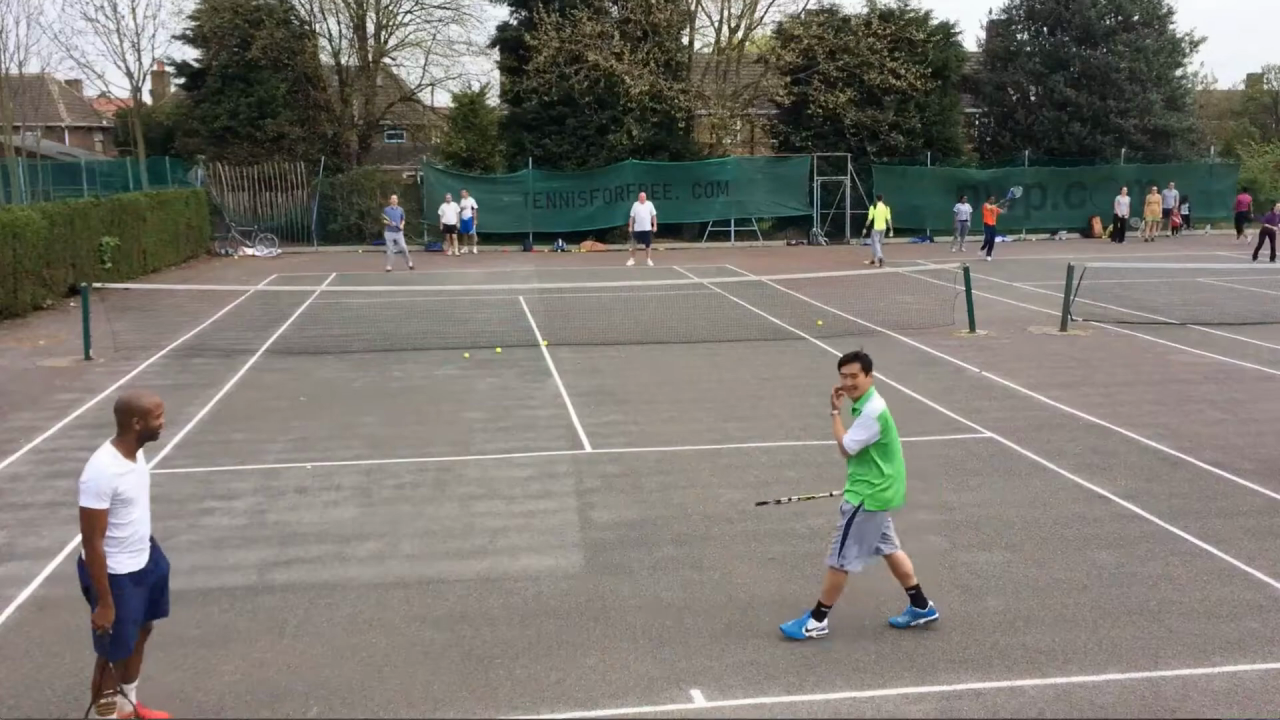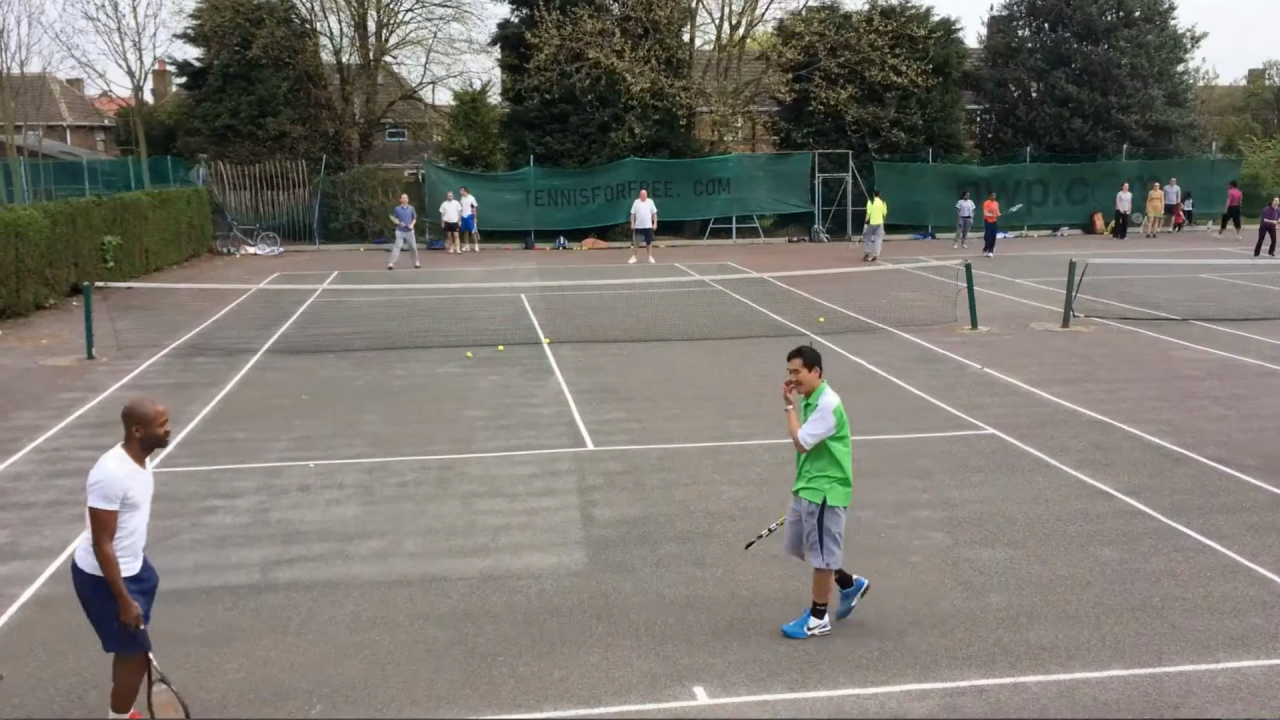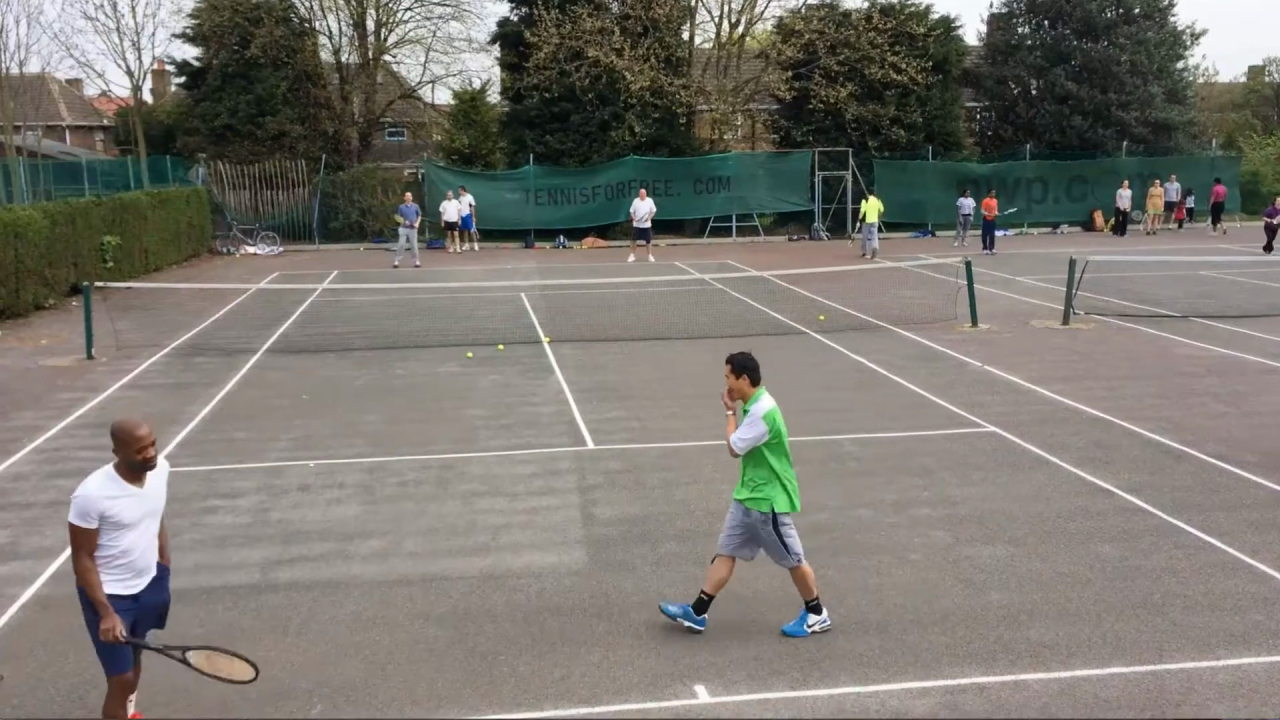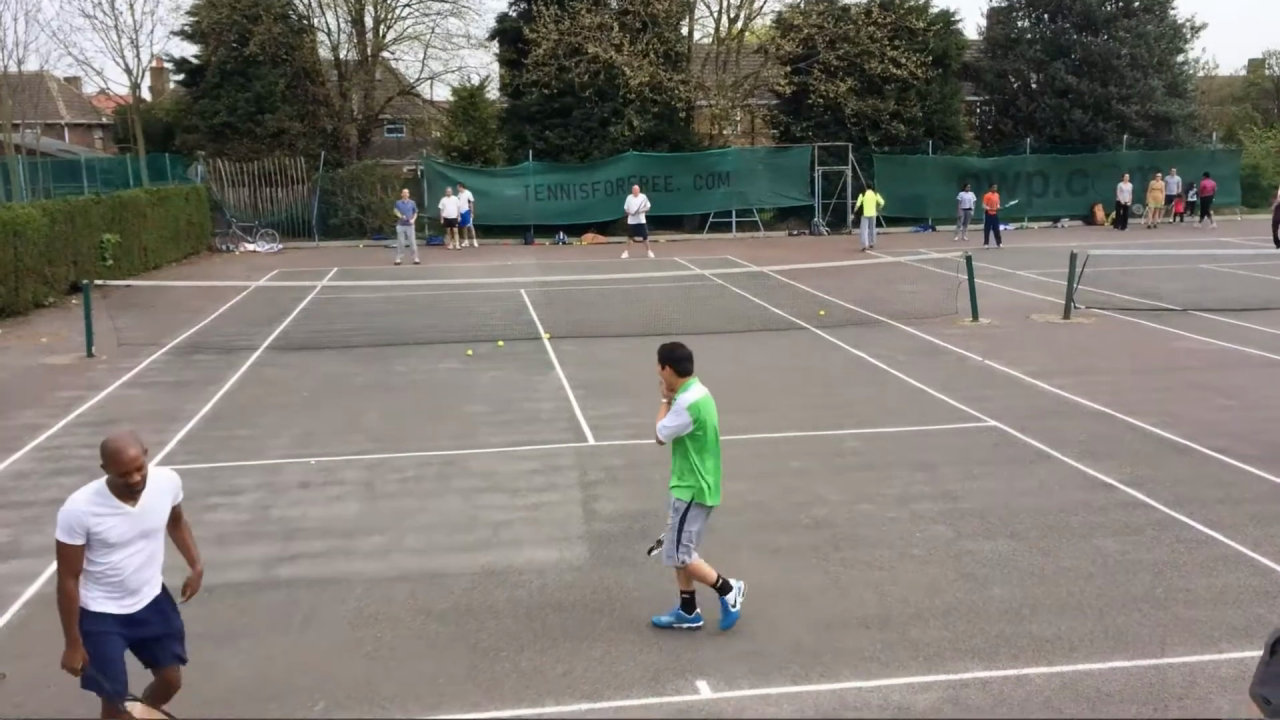
dt=0.3s
person 1, frame 1
left shoulder: (133, 452)
right shoulder: (101, 473)
right elbow: (92, 544)
right wrist: (104, 603)
left hip: (143, 561)
right hip: (113, 574)
left knee: (140, 633)
right knee: (114, 654)
person 1, frame 2
left shoulder: (140, 458)
right shoulder: (111, 474)
right elbow: (102, 544)
right wrist: (124, 600)
left hip: (133, 568)
right hip: (104, 576)
left knee: (132, 649)
right knee: (137, 654)
person 1, frame 3
left shoulder: (159, 469)
right shoulder: (92, 493)
right elbow: (82, 558)
left wrist: (163, 551)
right wrist: (105, 613)
left hip: (148, 583)
right hip: (106, 594)
left knee: (133, 655)
right knee: (121, 679)
person 1, frame 4
left shoulder: (167, 481)
right shoulder: (79, 509)
right elbow: (68, 579)
left wrist: (196, 565)
right wrist: (73, 643)
left hip: (152, 601)
right hip: (100, 613)
left knee: (170, 682)
person 2, frame 1
left shoulder: (872, 411)
right shoulder: (862, 405)
left elbow: (846, 448)
left wrist: (834, 412)
left hip: (865, 495)
right hip: (873, 493)
left knee: (839, 560)
right knee: (888, 549)
left ankle: (817, 620)
right ankle: (921, 607)
person 2, frame 2
left shoulder: (828, 405)
right shoulder: (810, 400)
left elbow: (801, 444)
left wrist: (789, 407)
left hip: (823, 493)
right hip: (807, 489)
left knee: (820, 557)
right knee: (797, 548)
left ankle: (818, 617)
right ankle: (849, 585)
person 2, frame 3
left shoulder: (762, 412)
right shoulder: (753, 406)
left elbow: (734, 449)
left wrist: (729, 412)
left hip: (769, 501)
right hip: (748, 496)
left knee: (790, 559)
right knee: (725, 553)
left ankle: (817, 614)
right ankle: (696, 612)
person 2, frame 4
left shoulder: (688, 403)
right shoulder: (695, 394)
left elbow: (660, 436)
left wrist: (665, 400)
left hip: (692, 491)
right hip: (686, 486)
left knee: (679, 556)
right knee: (679, 553)
left ankle: (728, 590)
right ankle: (688, 610)
